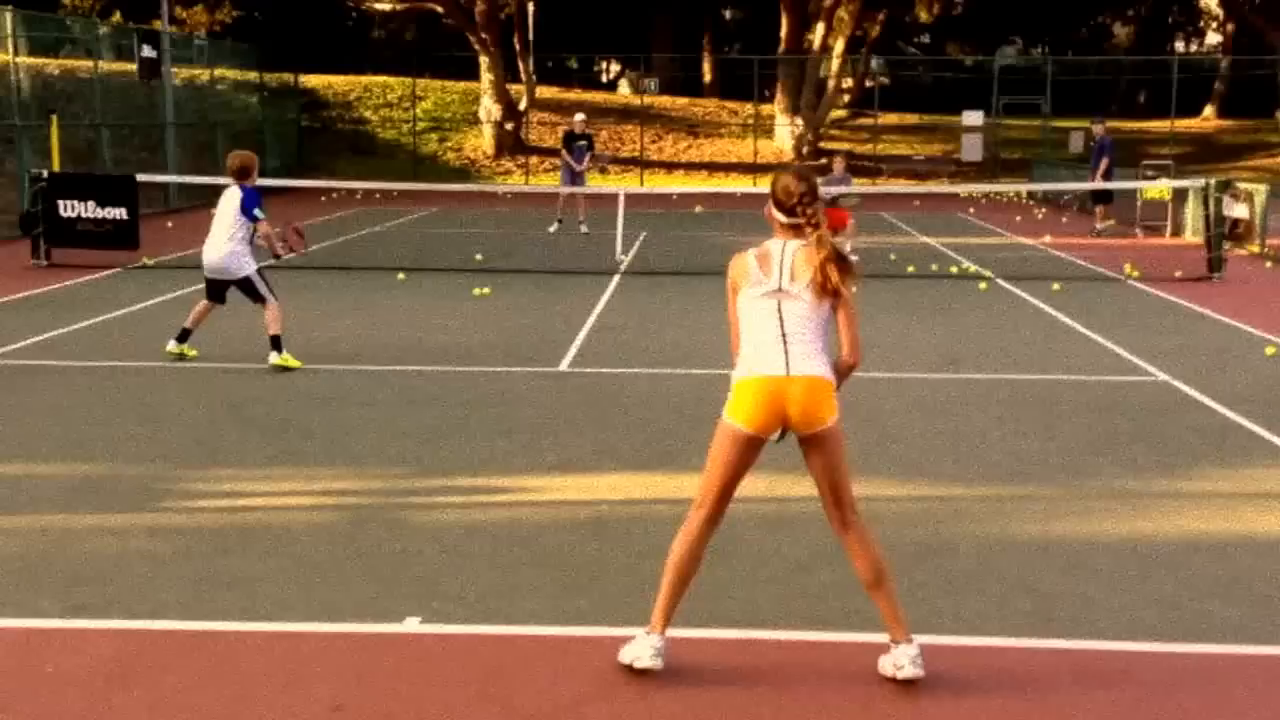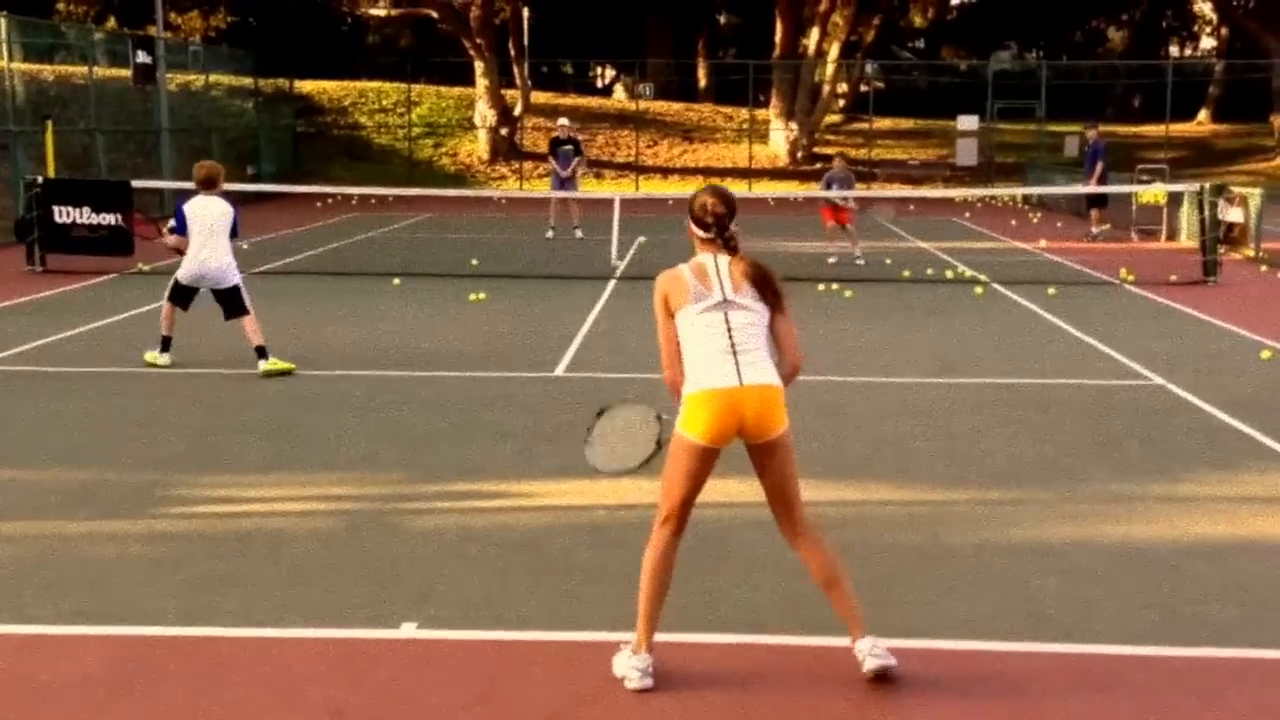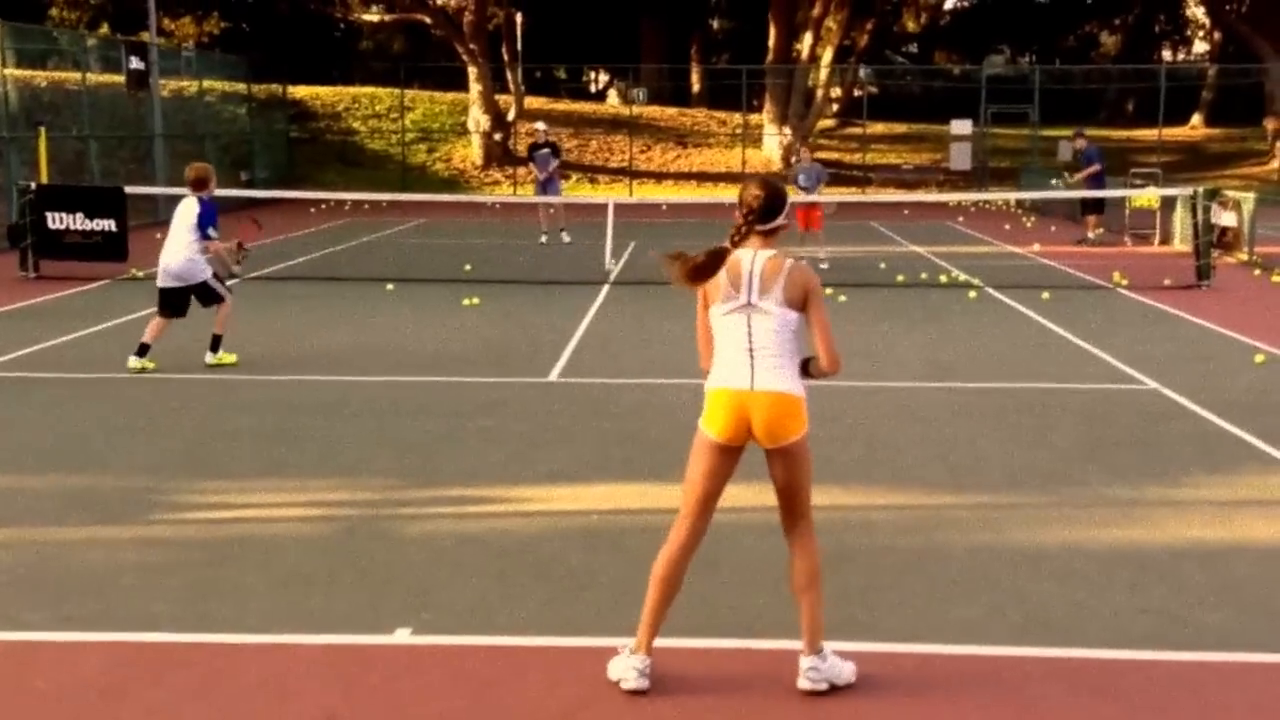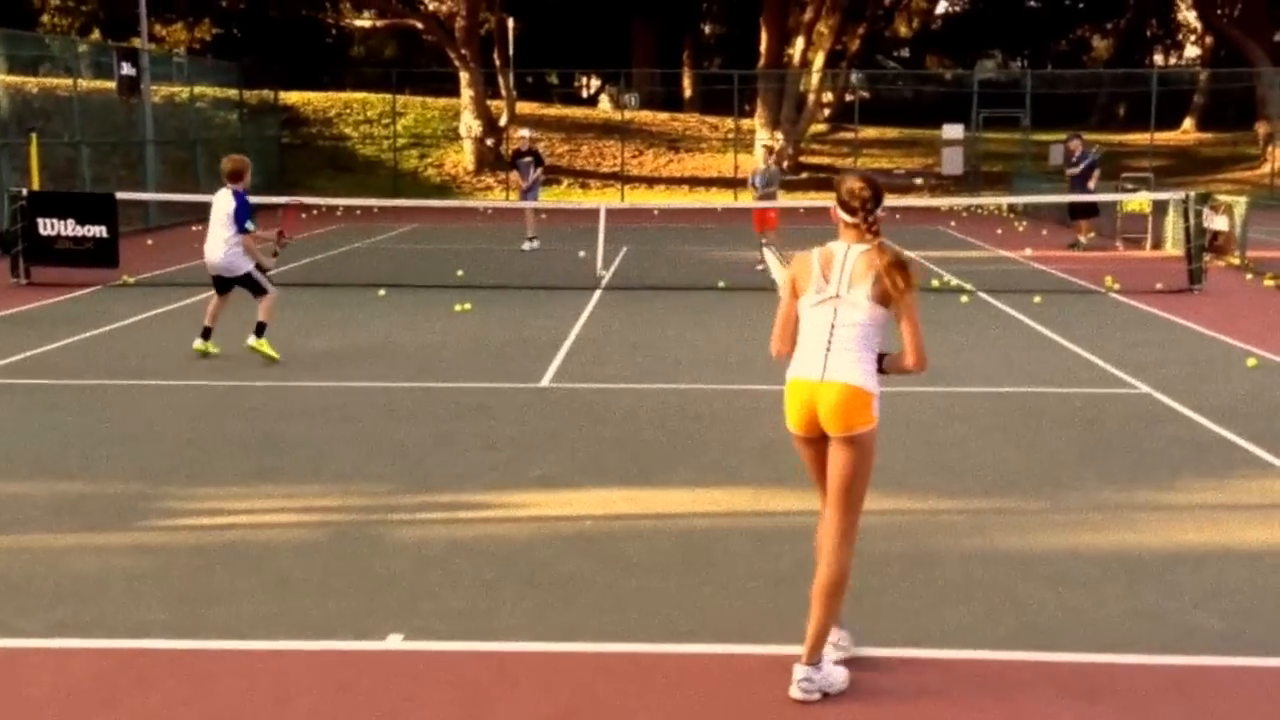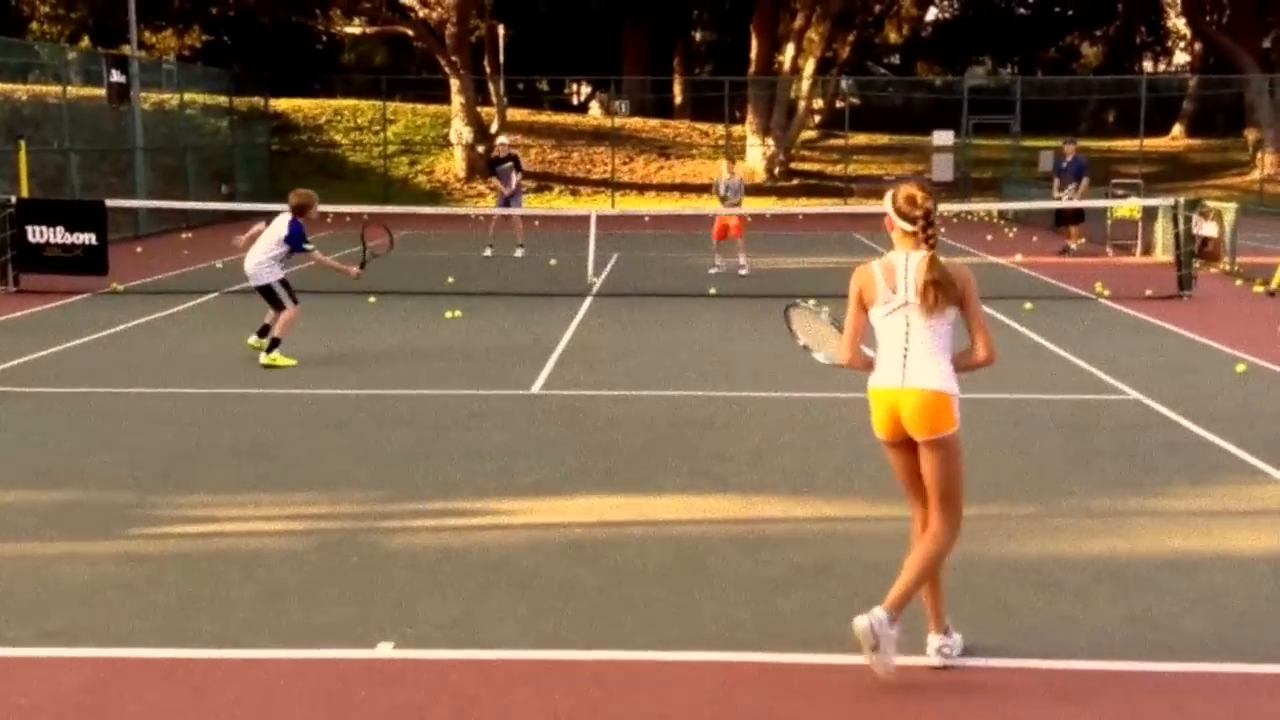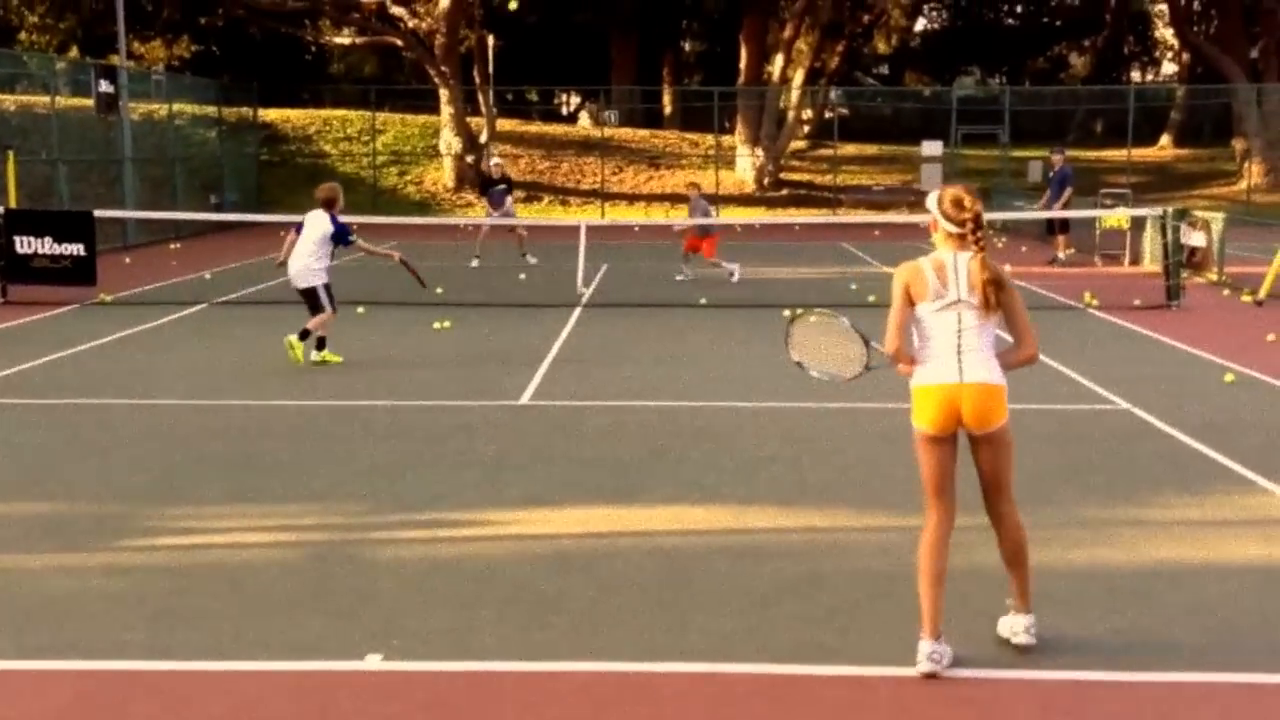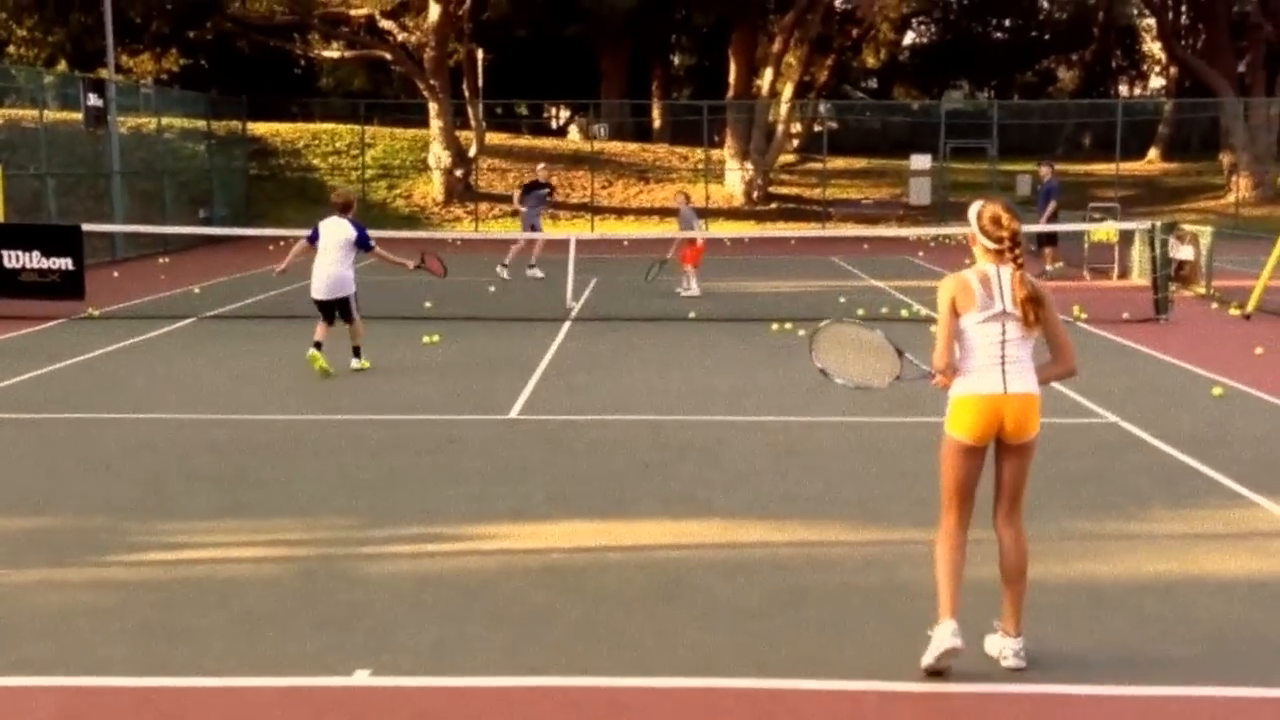
dt=0.4s
person 1, frame 1
left shoulder: (740, 265)
right shoulder: (828, 265)
right elbow: (850, 357)
left hip: (753, 392)
right hip: (813, 390)
left knee: (705, 515)
right knee: (847, 522)
left ankle: (653, 638)
right ankle: (901, 646)
person 1, frame 2
left shoulder: (669, 282)
right shoulder: (764, 278)
left elbow: (672, 374)
right elbow: (792, 362)
left hip: (707, 403)
right hip: (766, 400)
left knee: (667, 527)
right knee: (797, 526)
left ankle: (640, 655)
right ankle: (863, 640)
person 1, frame 3
left shoulder: (712, 274)
right shoulder: (803, 277)
right elbow: (830, 363)
left hip: (724, 403)
right hip: (781, 405)
left knee: (685, 531)
right knee: (799, 532)
left ankle: (637, 657)
right ankle: (815, 658)
person 1, frame 4
left shoulder: (803, 264)
right shoulder: (891, 272)
left elbow: (780, 347)
right elbow: (915, 360)
left hip: (800, 393)
right hip: (852, 398)
left knee: (835, 512)
right knee: (840, 530)
left ankle: (830, 629)
right ankle: (810, 665)
person 1, frame 5
left shoulder: (866, 276)
right shoulder: (955, 275)
left elbow: (849, 356)
right elbow: (984, 353)
left hip: (884, 399)
right hip: (932, 400)
left knee: (924, 515)
right knee: (944, 525)
left ankle: (939, 633)
right ankle: (884, 615)
person 1, frame 6
left shoulder: (910, 273)
right shoulder: (994, 274)
left elbow: (894, 347)
right elbow: (1028, 350)
right wrist: (980, 368)
left hip: (933, 396)
right hip: (987, 394)
left knee: (938, 516)
right knee: (1002, 505)
left ankle: (930, 640)
right ankle: (1021, 614)
person 1, frame 7
left shoulder: (955, 285)
right shoulder: (1033, 289)
left elbow: (943, 363)
right elbow: (1066, 364)
left wrist: (948, 378)
right wrist: (1015, 382)
left hip: (971, 405)
right hip: (1023, 405)
left knee: (953, 521)
right knee: (1008, 519)
left ankle: (947, 624)
right ankle: (1010, 638)
person 2, frame 1
left shoulder: (227, 193)
right shoulder: (249, 194)
right elbow: (264, 229)
left wrist: (267, 242)
right wrist: (275, 246)
left hip: (210, 257)
right hip: (234, 259)
left knee: (210, 301)
right knee: (270, 303)
left ankle: (178, 343)
right ankle: (277, 354)
person 2, frame 2
left shoulder: (185, 207)
right shoulder: (228, 208)
left elbow: (175, 242)
left wrist: (179, 243)
left hip: (193, 267)
right hip: (223, 269)
left knee: (170, 303)
right knee: (246, 315)
left ankle: (163, 354)
right ankle: (265, 360)
person 2, frame 3
left shoulder: (184, 204)
right shoulder: (207, 208)
right elbow: (212, 246)
left wrist: (226, 246)
right wrist: (231, 263)
left hip: (167, 266)
right hip: (190, 266)
left knee: (163, 316)
right knee: (225, 301)
left ankle: (139, 357)
right ankle: (214, 353)
person 2, frame 4
left shoulder: (221, 195)
right shoulder: (241, 201)
right elbow: (247, 239)
left wrist: (267, 236)
right wrist: (263, 260)
left hip: (213, 256)
right hip: (232, 257)
left knee: (221, 295)
right knee: (269, 293)
left ankle: (203, 341)
right ankle: (257, 338)
person 2, frame 5
left shoulder: (284, 217)
right shoulder: (295, 231)
left elbow: (262, 226)
right elbow: (318, 258)
left wrist: (245, 238)
right wrist: (348, 270)
left hip: (257, 264)
right hip: (263, 269)
left knee: (285, 303)
right knee: (291, 309)
left ankle: (259, 337)
right ankle: (269, 354)
person 2, frame 6
left shoulder: (311, 216)
right shoulder: (335, 226)
left elbow: (293, 235)
right elbow: (362, 246)
left wrist: (283, 256)
right wrist: (390, 254)
left hip: (296, 269)
right hip: (311, 271)
left knee: (322, 311)
right knee: (327, 313)
left ankle: (319, 351)
right ankle: (298, 338)
person 2, frame 7
left shoulder: (322, 224)
right shoulder: (356, 229)
left elbow: (302, 245)
right elbow: (377, 253)
left wrist: (285, 264)
right wrist: (404, 263)
left hip: (319, 281)
right hip: (341, 280)
left knee: (325, 321)
right knee: (353, 320)
left ankle: (316, 349)
right ankle: (357, 359)
